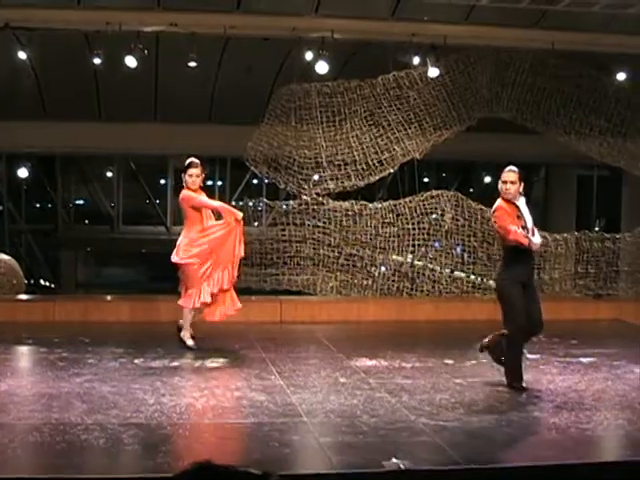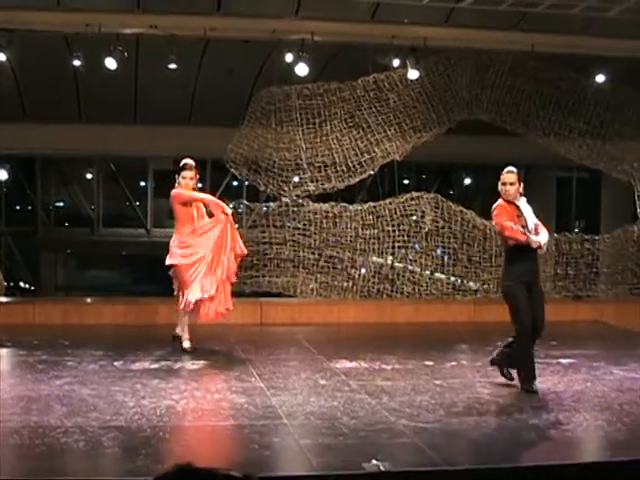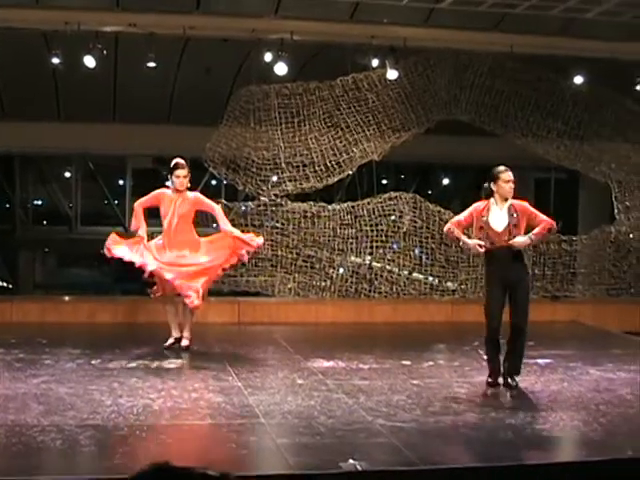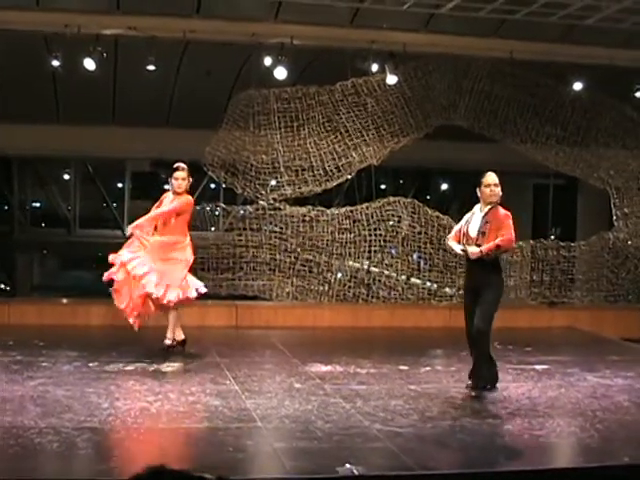
dt=0.5s
person 1, frame 1
left shoulder: (522, 205)
right shoulder: (501, 207)
left elbow: (531, 230)
right elbow: (509, 233)
left wrist: (536, 238)
right wrist: (529, 242)
left hip: (526, 274)
right hip: (510, 275)
left knee: (535, 324)
right knee: (517, 325)
left ankle: (495, 343)
right ankle: (513, 376)
person 1, frame 2
left shoulder: (525, 206)
right shoulder: (501, 207)
left elbow: (539, 228)
right elbow: (506, 230)
left wrist: (543, 237)
right wrist: (531, 240)
left hip: (532, 275)
right hip: (514, 276)
left knee: (537, 325)
right knee: (525, 326)
left ankle: (504, 358)
right ankle: (527, 378)
person 1, frame 3
left shoulder: (521, 208)
right shoulder: (479, 209)
left elbow: (548, 224)
right elbow: (451, 227)
left wrist: (529, 238)
right wrist: (466, 241)
left hip: (518, 272)
right hip: (494, 273)
left knee: (519, 324)
right knee: (492, 324)
left ankle: (510, 372)
right ankle: (493, 371)
person 1, frame 4
left shoulder: (503, 216)
right shoulder: (470, 215)
left elbow: (508, 242)
right elbow: (453, 236)
left wrist: (482, 251)
right wrist: (458, 247)
left hip: (491, 279)
right hip: (471, 279)
left knee: (481, 328)
right knee: (472, 332)
left ankle: (478, 379)
right ankle: (488, 376)
person 2, frame 1
left shoulder: (201, 195)
right shoulder: (186, 195)
left elbow: (208, 219)
right elbow: (213, 204)
left wrist: (230, 220)
right wrist: (235, 213)
left hip: (205, 247)
right hip: (190, 247)
left knee: (210, 288)
right knee: (196, 289)
left ankle: (186, 324)
right ankle: (186, 332)
person 2, frame 2
left shoulder: (199, 200)
right shoulder: (176, 194)
left elbow: (206, 222)
right elbow: (200, 196)
left wrist: (220, 215)
right wrist: (222, 206)
left hip: (201, 249)
right hip: (182, 249)
left knee: (205, 289)
right knee: (189, 291)
left ankle: (180, 329)
right ankle: (185, 336)
person 2, frame 3
left shoulder: (194, 197)
right shoulder: (162, 195)
left elbow: (214, 208)
right elbow: (138, 204)
left wrist: (225, 226)
right wrist: (141, 226)
left hip: (189, 249)
right hip: (166, 249)
left knee: (189, 293)
right knee: (167, 290)
left ankle: (186, 335)
right ankle: (175, 333)
person 2, frame 4
left shoulder: (187, 201)
right shoulder: (166, 196)
left elbow: (162, 213)
right elbow: (155, 211)
left wrist: (137, 224)
right wrist: (148, 231)
left hip: (179, 250)
right hip: (161, 249)
left knee: (169, 290)
right knee: (159, 291)
left ankle: (170, 336)
right ankle: (179, 336)
